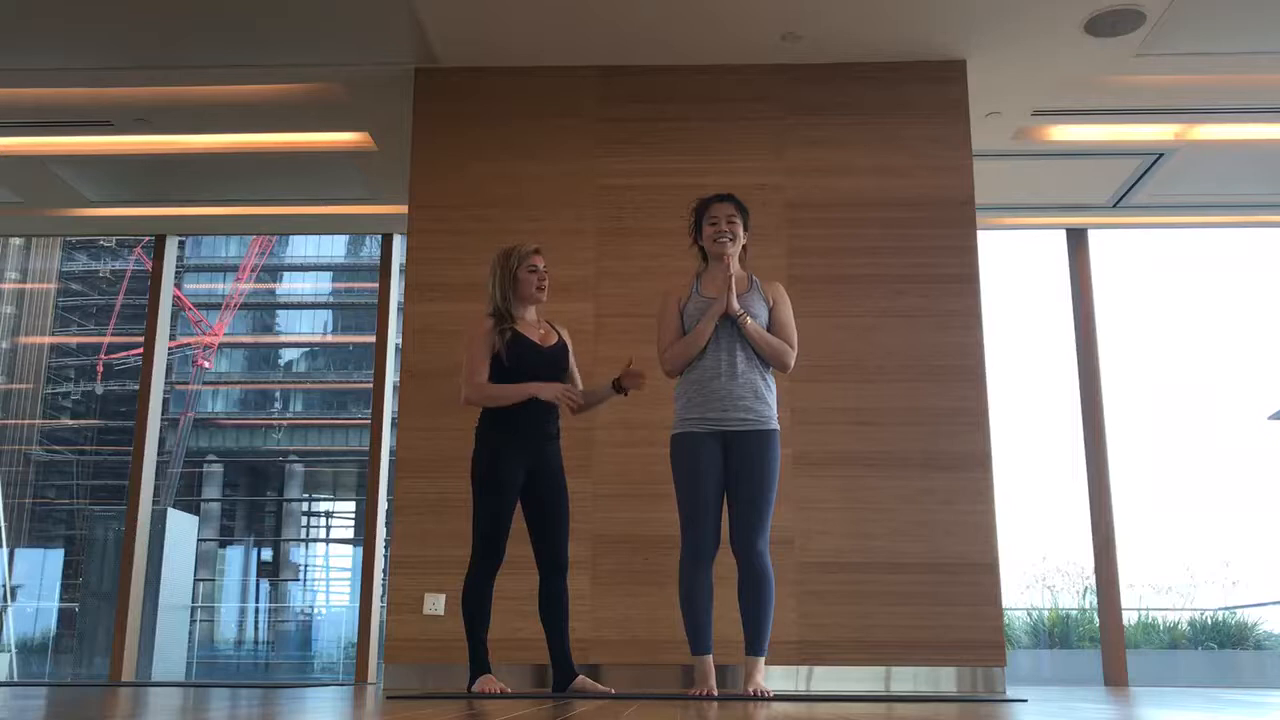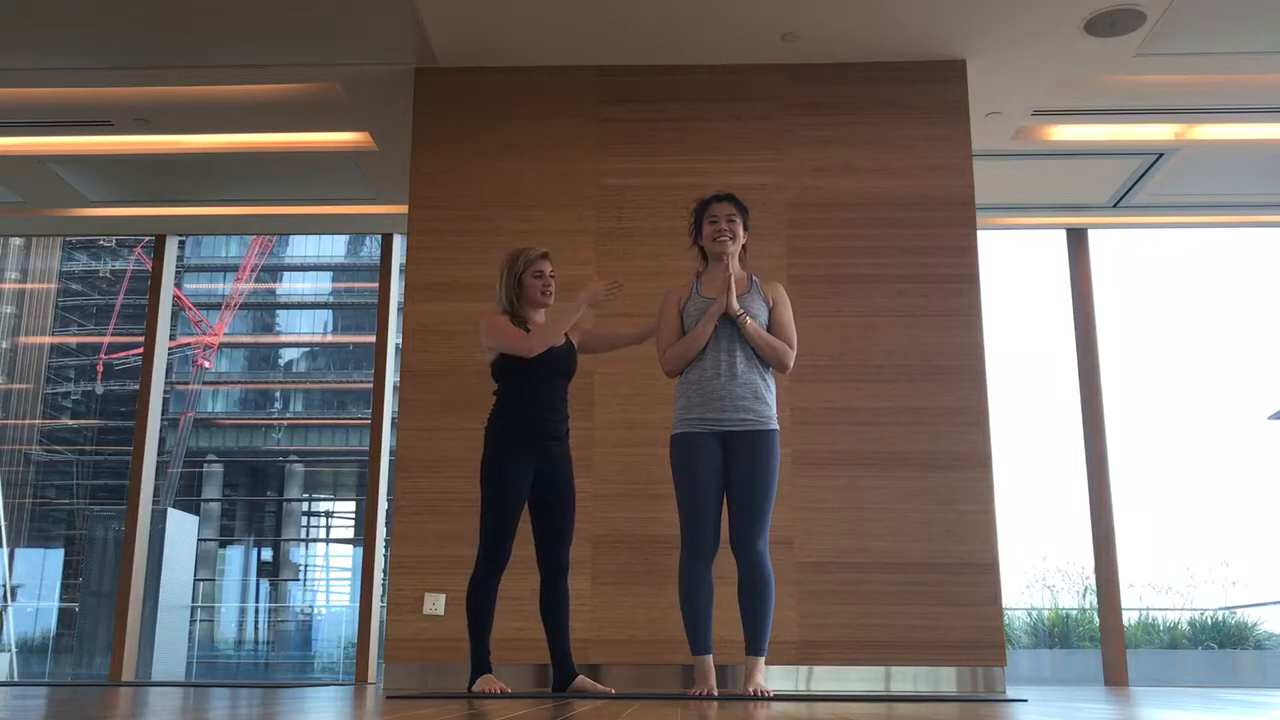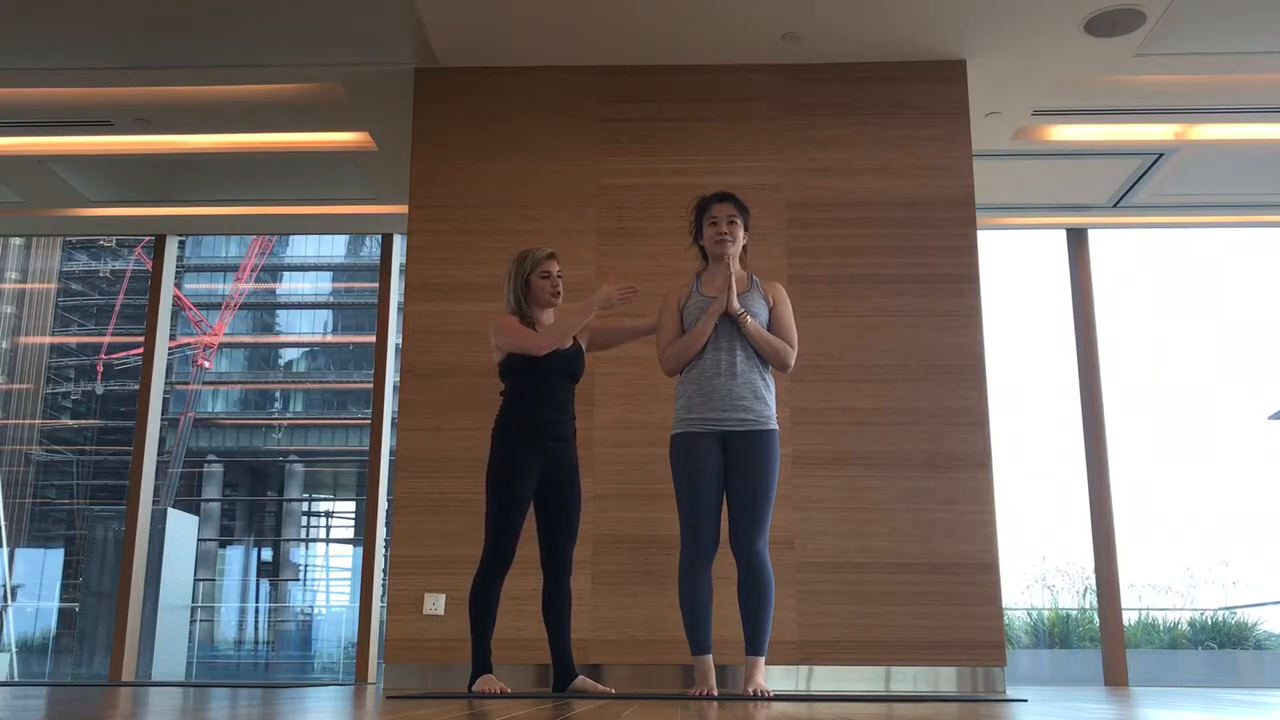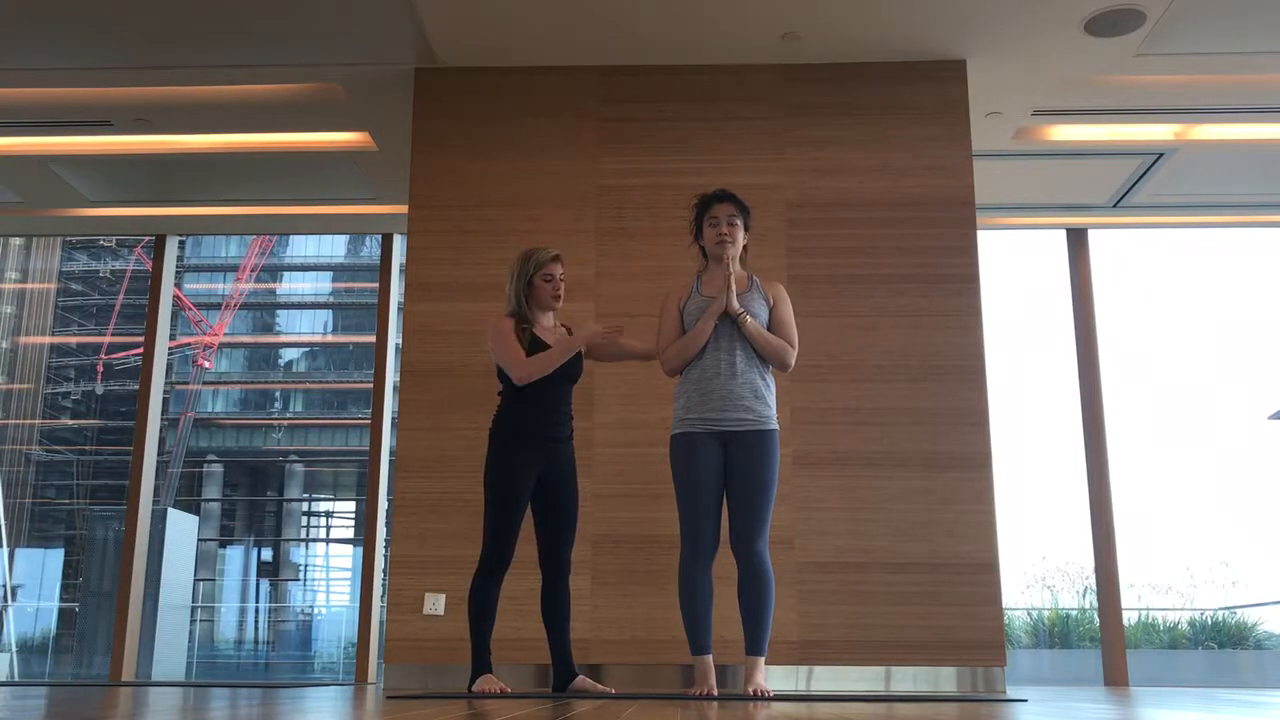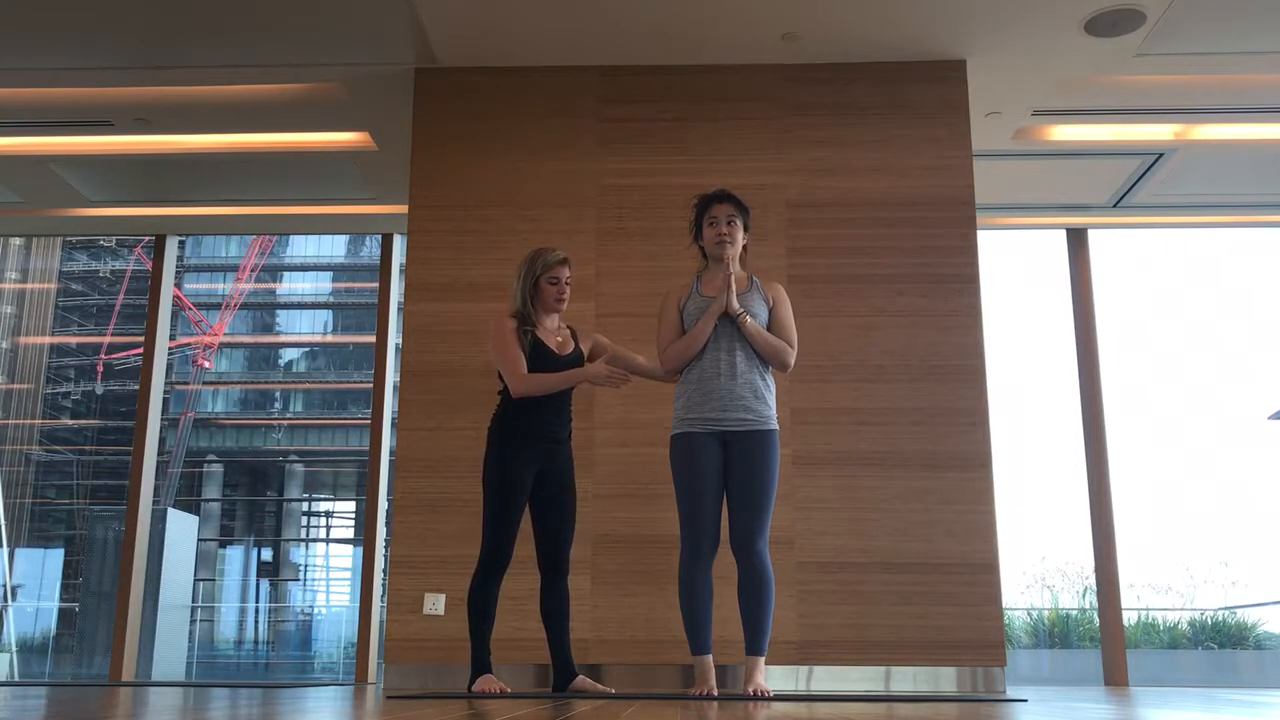
dt=0.7s
person 1, frame 1
left shoulder: (769, 292)
right shoulder: (681, 297)
left elbow: (787, 359)
right elbow: (670, 363)
left wrist: (740, 314)
right wrist: (713, 313)
left hip: (755, 427)
right hip: (696, 430)
left knee: (752, 547)
right knee: (698, 547)
left ankle: (755, 667)
right ankle: (703, 668)
person 1, frame 2
left shoulder: (769, 292)
right shoulder: (681, 297)
left elbow: (786, 359)
right elbow: (670, 363)
left wrist: (739, 314)
right wrist: (713, 313)
left hip: (755, 428)
right hip: (695, 429)
left knee: (752, 546)
right knee: (698, 546)
left ankle: (756, 666)
right ankle: (704, 667)
person 1, frame 3
left shoulder: (769, 292)
right shoulder: (681, 296)
left elbow: (787, 358)
right elbow: (669, 362)
left wrist: (739, 313)
right wrist: (713, 312)
left hip: (754, 427)
right hip: (695, 429)
left knee: (751, 546)
right knee: (698, 546)
left ankle: (755, 667)
right ankle: (703, 668)
person 1, frame 4
left shoulder: (769, 292)
right shoulder: (681, 296)
left elbow: (787, 358)
right elbow: (669, 362)
left wrist: (739, 313)
right wrist: (713, 312)
left hip: (755, 428)
right hip: (695, 430)
left knee: (752, 546)
right knee: (698, 547)
left ankle: (755, 666)
right ankle: (703, 667)
person 1, frame 5
left shoulder: (769, 293)
right shoulder: (681, 296)
left elbow: (786, 358)
right elbow: (669, 362)
left wrist: (739, 313)
right wrist: (713, 311)
left hip: (754, 428)
right hip: (695, 430)
left knee: (751, 547)
right knee: (698, 547)
left ankle: (755, 667)
right ankle: (703, 667)
person 2, frame 1
left shoulder: (560, 335)
right shoulder: (490, 330)
left elbow: (577, 401)
right elbow: (472, 392)
left wrist: (617, 386)
right wrist: (535, 388)
left hip: (546, 452)
right hip: (500, 449)
left knee: (555, 562)
right knee: (488, 558)
left ankle: (565, 671)
right ankle: (480, 670)
person 2, frame 2
left shoulder: (571, 333)
right shoulder: (496, 325)
left elbow: (634, 337)
right elbow: (531, 346)
right wrist: (582, 303)
left hip: (555, 451)
right hip: (509, 447)
left knee: (556, 563)
right knee: (494, 556)
left ankle: (565, 671)
right ankle: (480, 670)
person 2, frame 3
left shoulder: (579, 332)
right shoulder: (505, 326)
left elbow: (640, 329)
right elbow: (540, 345)
right wrist: (594, 304)
left hip: (562, 452)
right hip: (516, 447)
left knee: (560, 564)
right knee: (498, 557)
left ankle: (565, 671)
right ankle: (481, 670)
person 2, frame 4
left shoulder: (577, 337)
right shoulder: (505, 328)
left elbow: (644, 351)
right elbow: (522, 373)
right wrist: (576, 342)
left hip: (558, 453)
right hip: (513, 448)
left knee: (558, 564)
right knee: (496, 557)
left ankle: (565, 671)
right ankle: (480, 669)
person 2, frame 5
left shoulder: (582, 339)
right shoulder: (509, 328)
left elbow: (645, 366)
right elbow: (519, 385)
right wrist: (584, 374)
left hip: (557, 454)
right hip: (512, 448)
left knee: (557, 565)
right knee: (496, 556)
left ankle: (565, 671)
right ankle: (480, 670)
